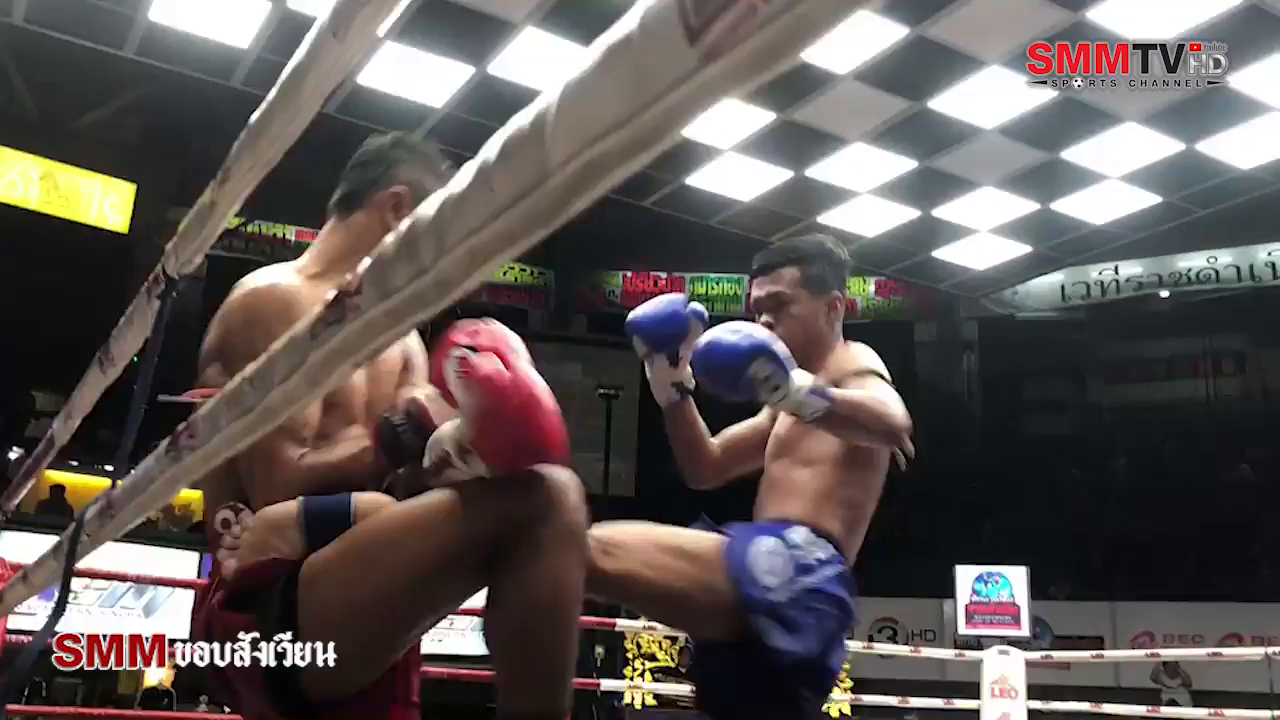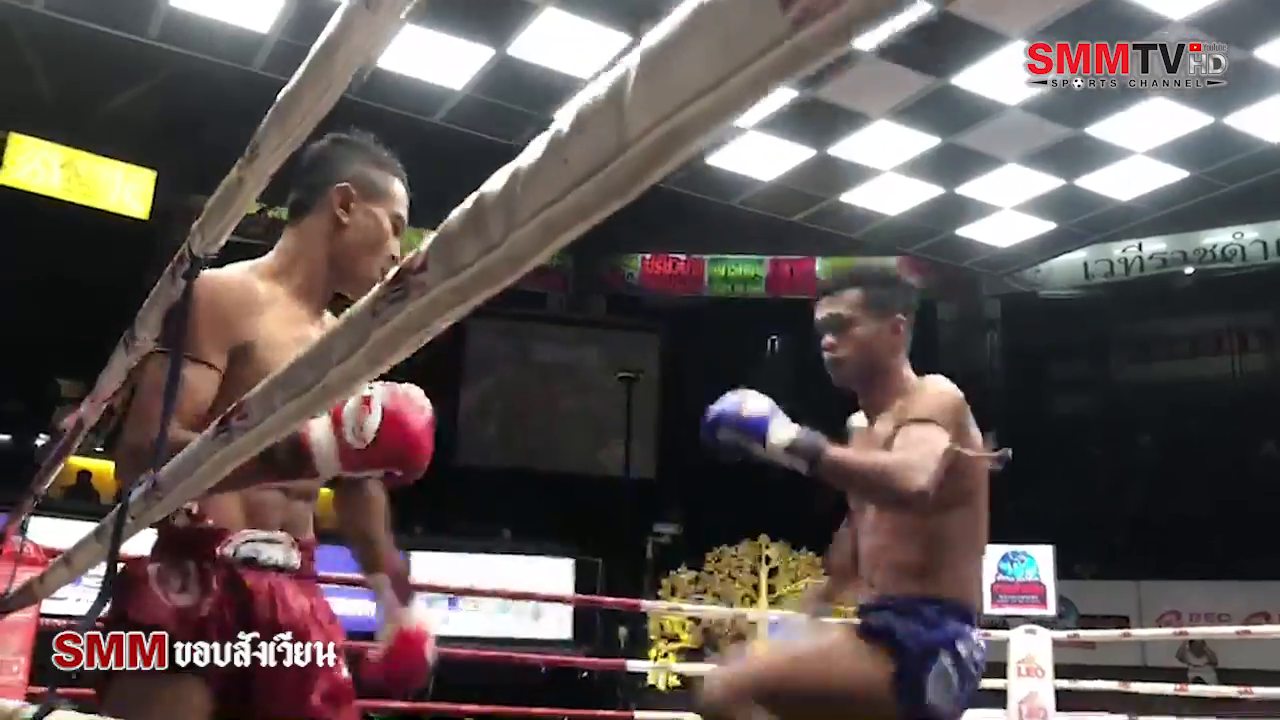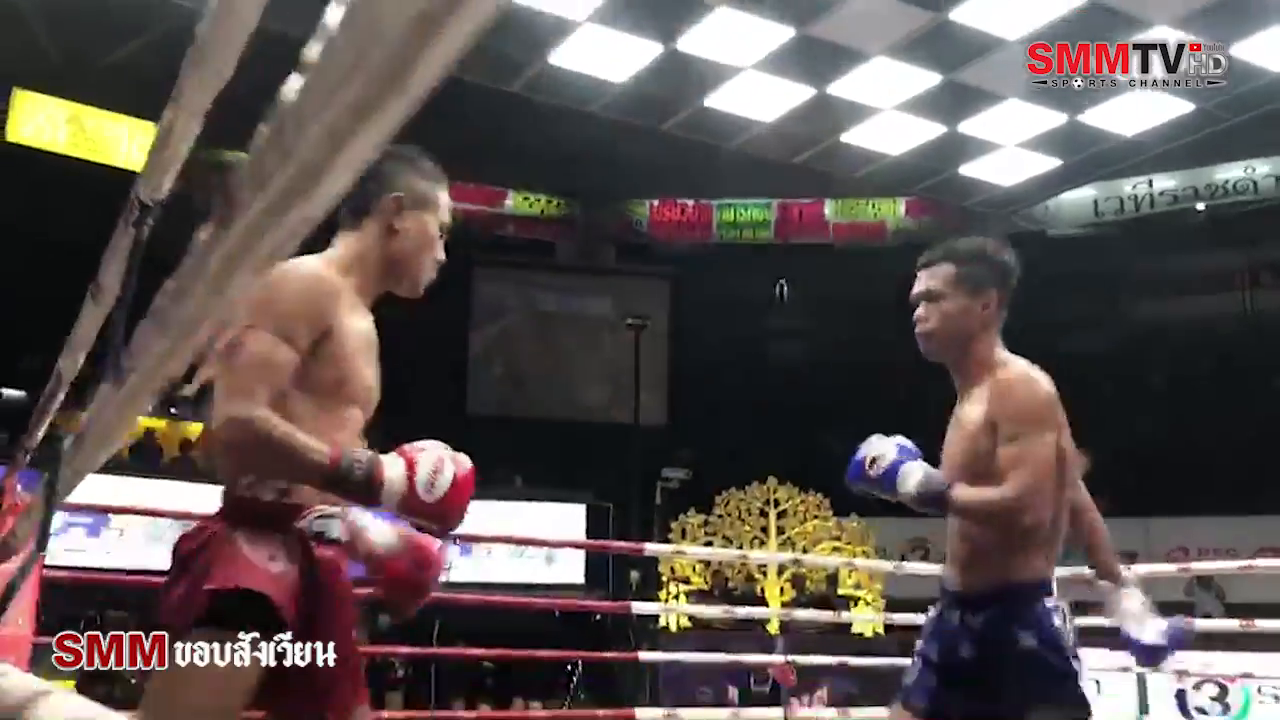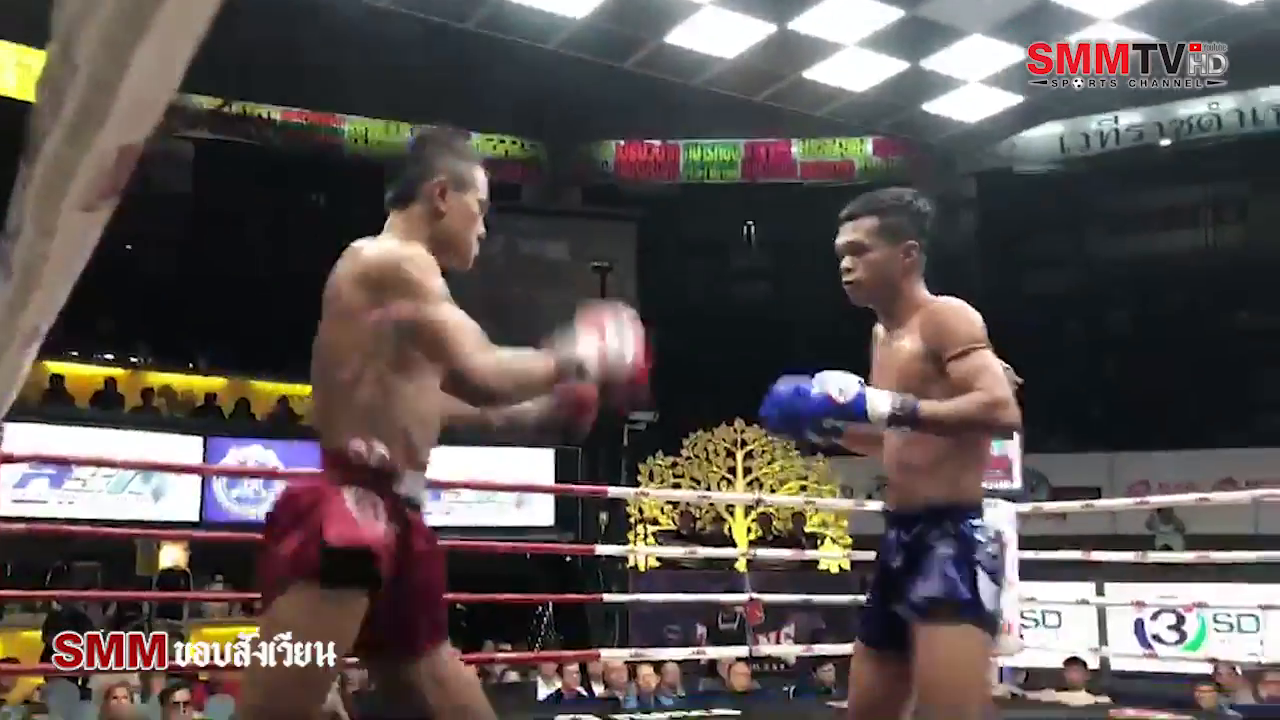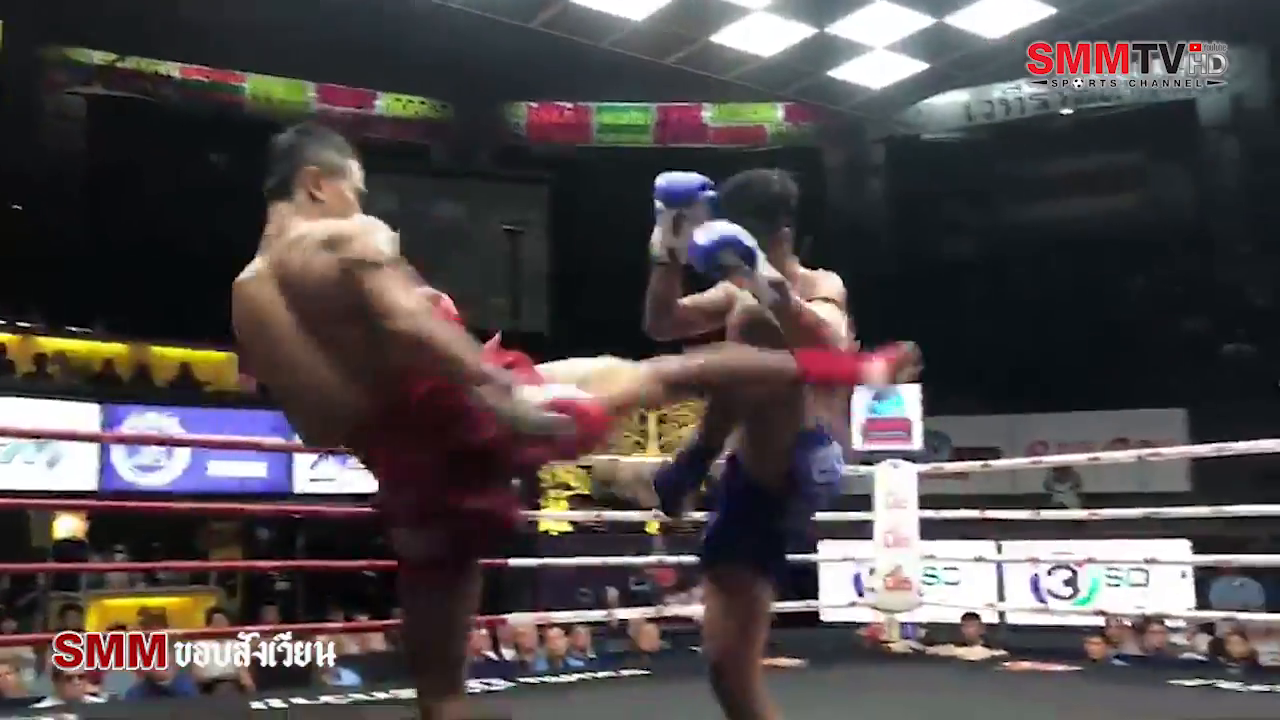
dt=0.4s
person 1, frame 1
left shoulder: (392, 335)
right shoulder: (275, 301)
right elbow: (282, 486)
right wrist: (407, 429)
left hip: (339, 627)
right hip: (278, 610)
right knee: (548, 498)
person 1, frame 2
right shoulder: (223, 296)
right elbow: (141, 458)
left wrist: (395, 596)
right wrist: (307, 449)
left hip: (295, 608)
right hip: (191, 599)
person 1, frame 3
left shoulder: (357, 319)
right shoulder: (304, 284)
right elbow: (232, 425)
left wrist: (361, 533)
right wrist: (371, 480)
left hip: (314, 573)
right hip: (249, 565)
person 1, frame 4
left shoulder: (378, 275)
right shoulder: (395, 264)
right elbow: (482, 375)
left wrist: (538, 412)
right wrist: (584, 358)
left hip: (391, 528)
right hip: (343, 525)
person 1, frame 5
left shoulder: (243, 294)
right shoulder: (355, 235)
left elbow: (315, 420)
right elbow: (406, 316)
right wrist: (505, 393)
left hip: (408, 475)
right hip: (456, 417)
right knee: (672, 373)
right ankle: (825, 370)
person 2, frame 1
left shoulder: (853, 364)
right shoulder: (783, 405)
left elbow: (893, 426)
right elbow: (703, 468)
left wrist: (803, 390)
right wrist: (674, 382)
left hip: (794, 568)
left knee: (597, 548)
person 2, frame 2
left shoulder: (935, 399)
right shoulder: (864, 426)
left elbow: (911, 487)
left wrist: (792, 440)
right wrist: (808, 617)
left hip: (930, 643)
right hip: (881, 634)
person 2, frame 3
left shoulder: (1021, 390)
right shoulder: (976, 394)
left elbow: (1028, 515)
right elbow: (1071, 495)
left wrist: (920, 485)
right wrist: (1120, 587)
left hip: (1019, 631)
right hip: (958, 628)
person 2, frame 4
left shoulder: (948, 318)
right shoulder: (884, 339)
left elbow: (1003, 414)
left wrist: (890, 408)
right wrist: (823, 420)
left hip: (951, 545)
right hip: (900, 545)
person 2, frame 5
left shoulder: (816, 286)
right shoulder: (742, 292)
left elbow: (835, 351)
right elbow: (662, 324)
left wrist: (769, 285)
right wrist: (669, 249)
left hip: (803, 464)
right hip: (752, 474)
right knee: (727, 665)
